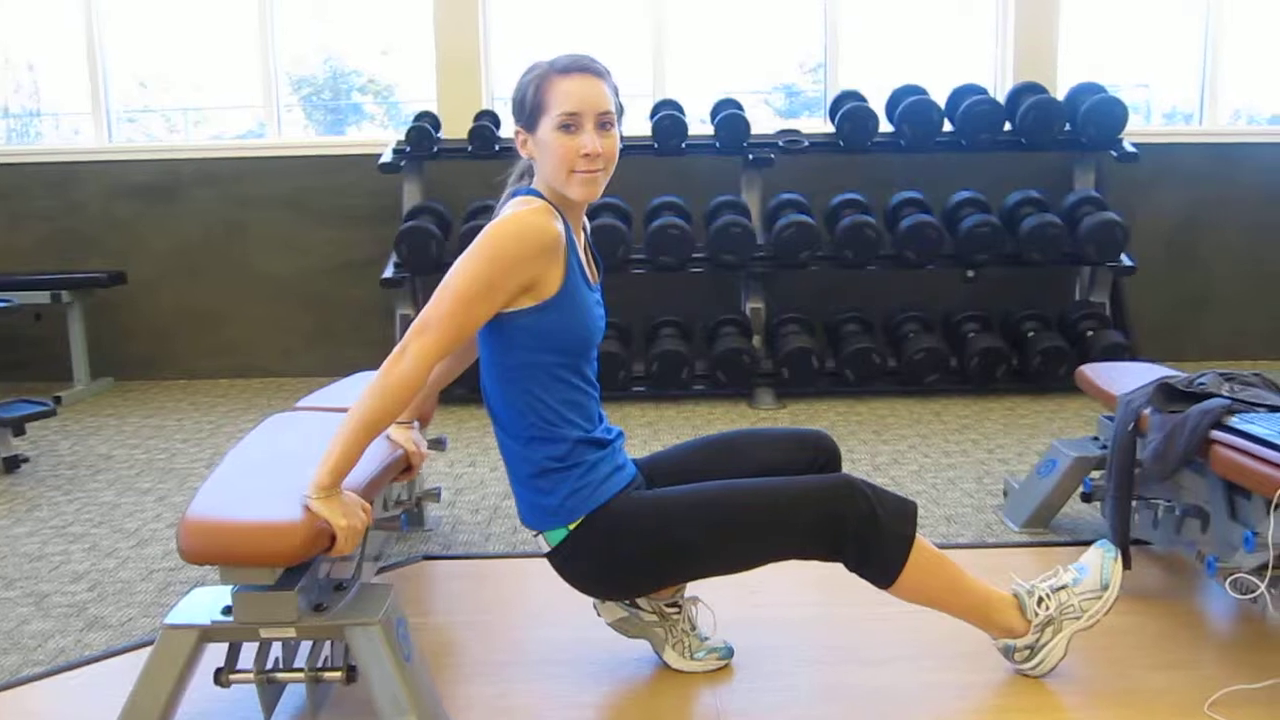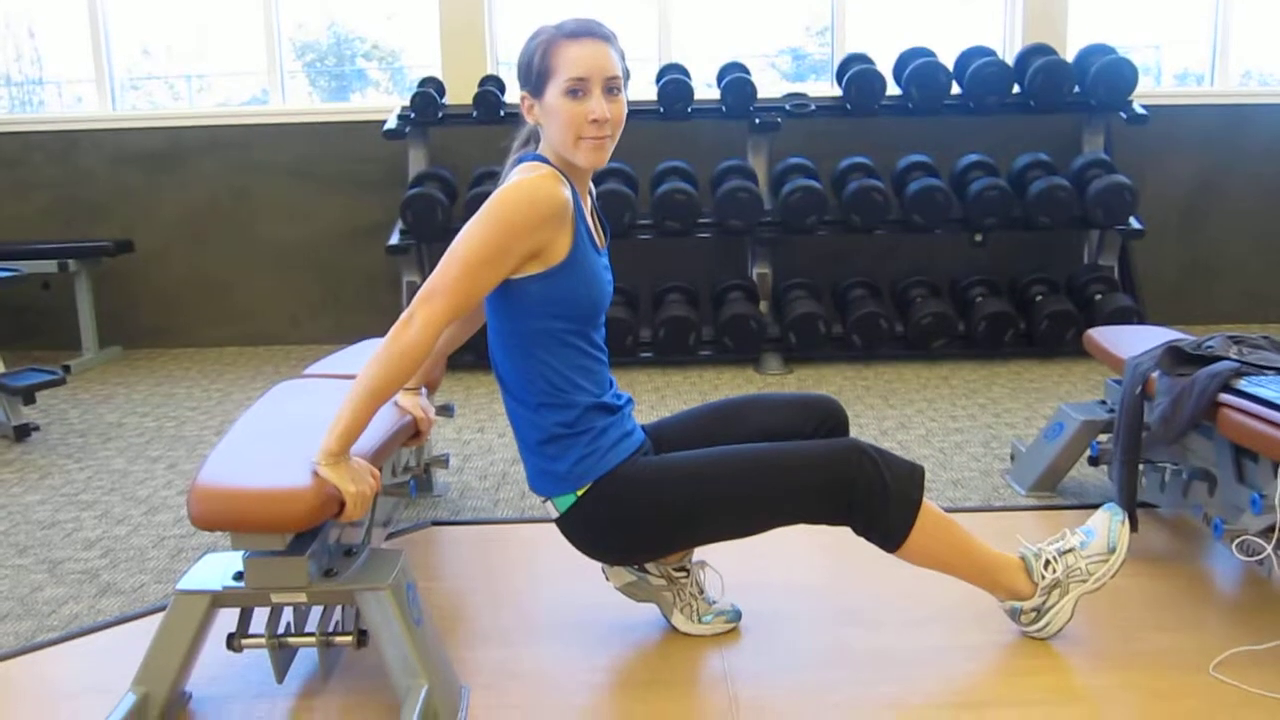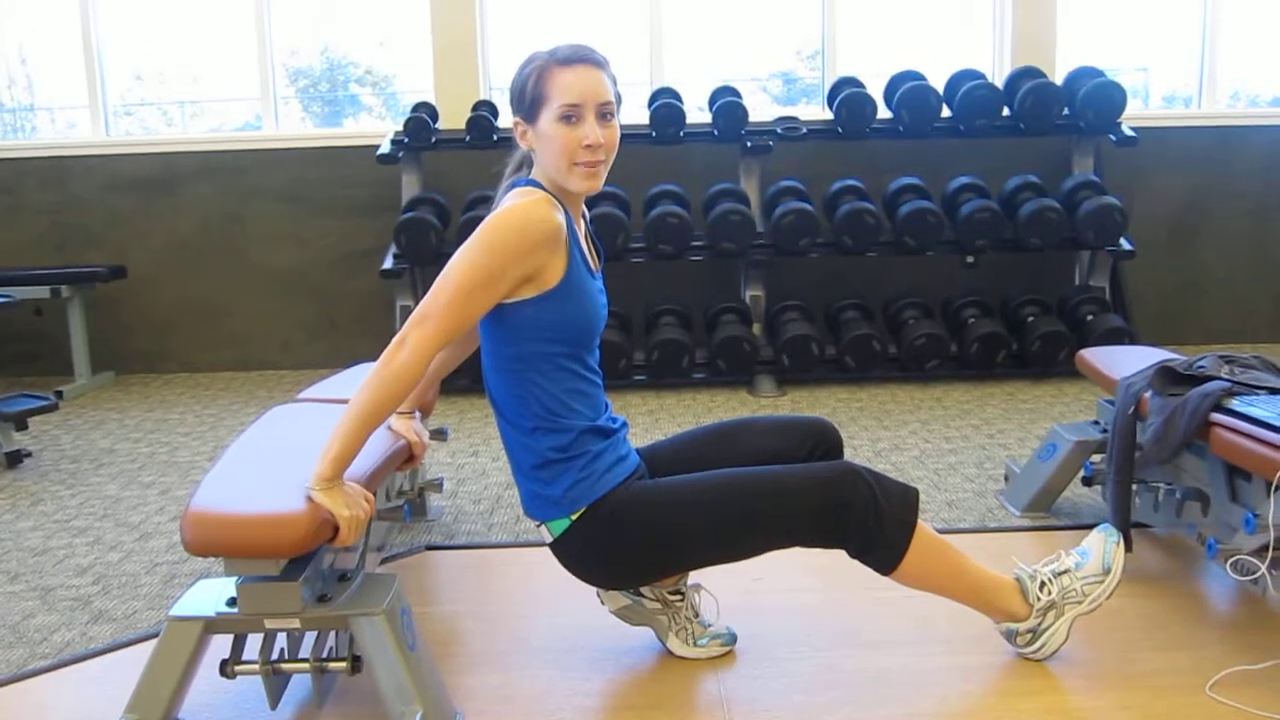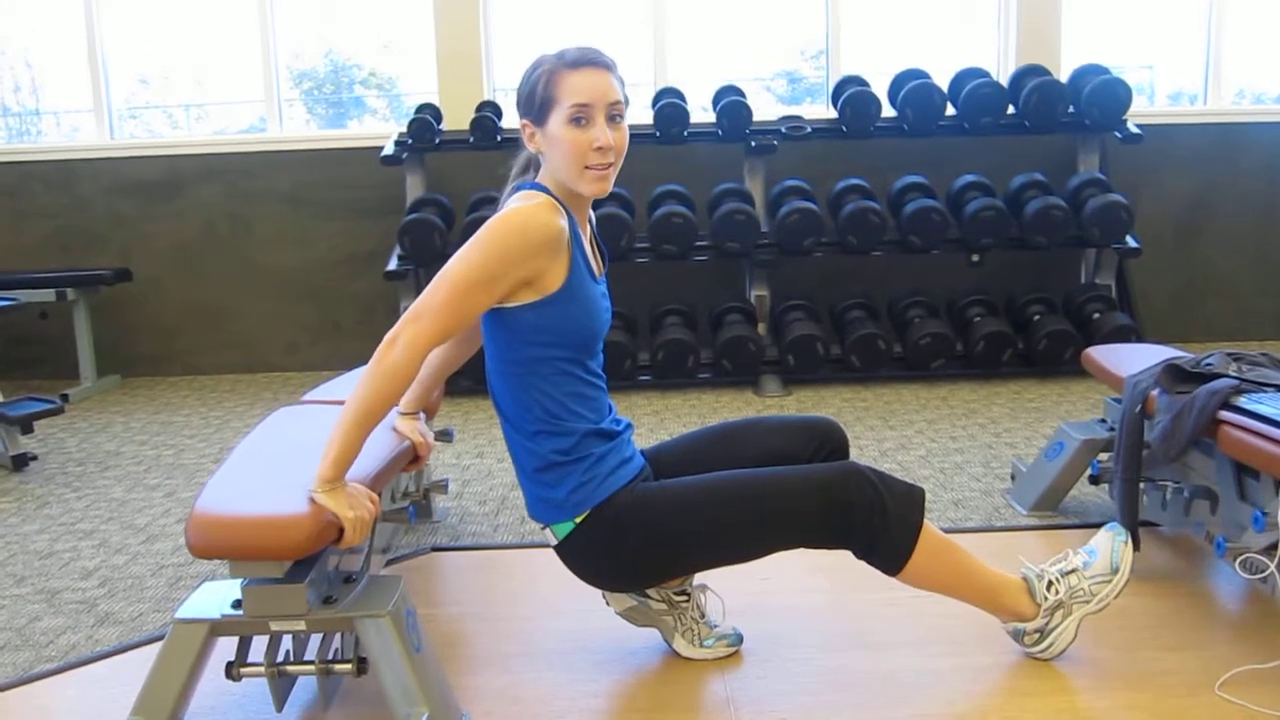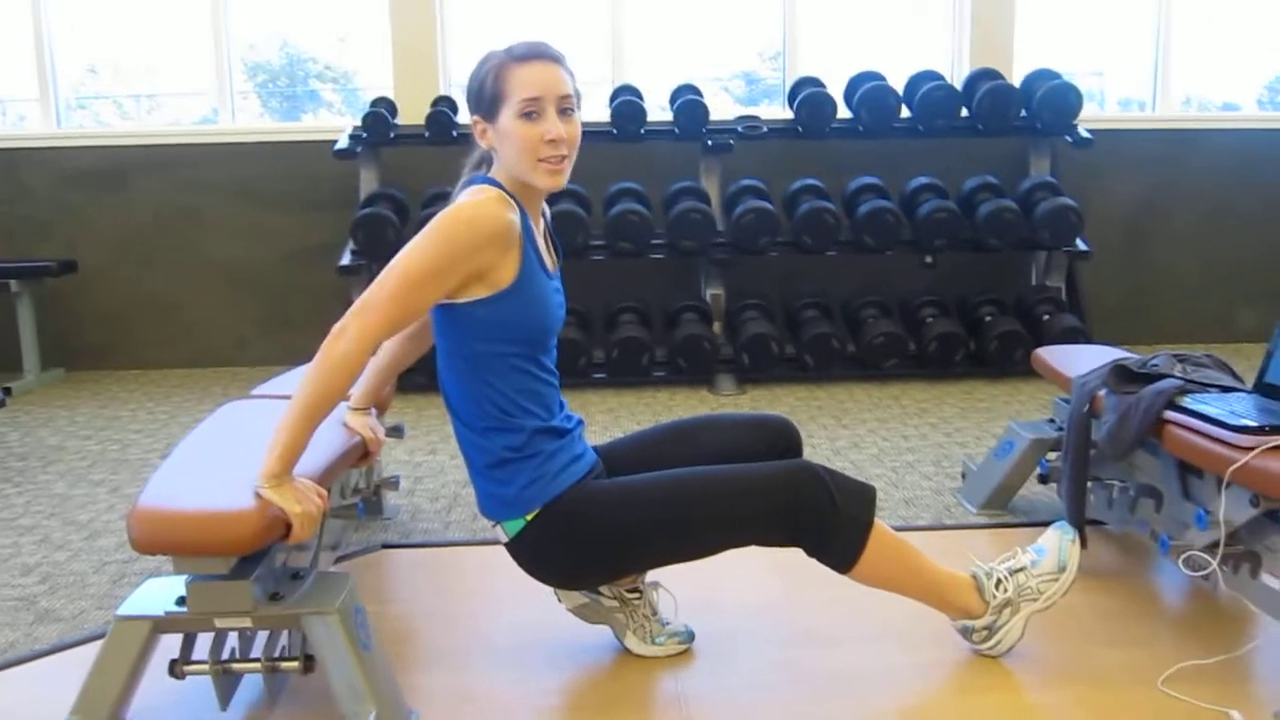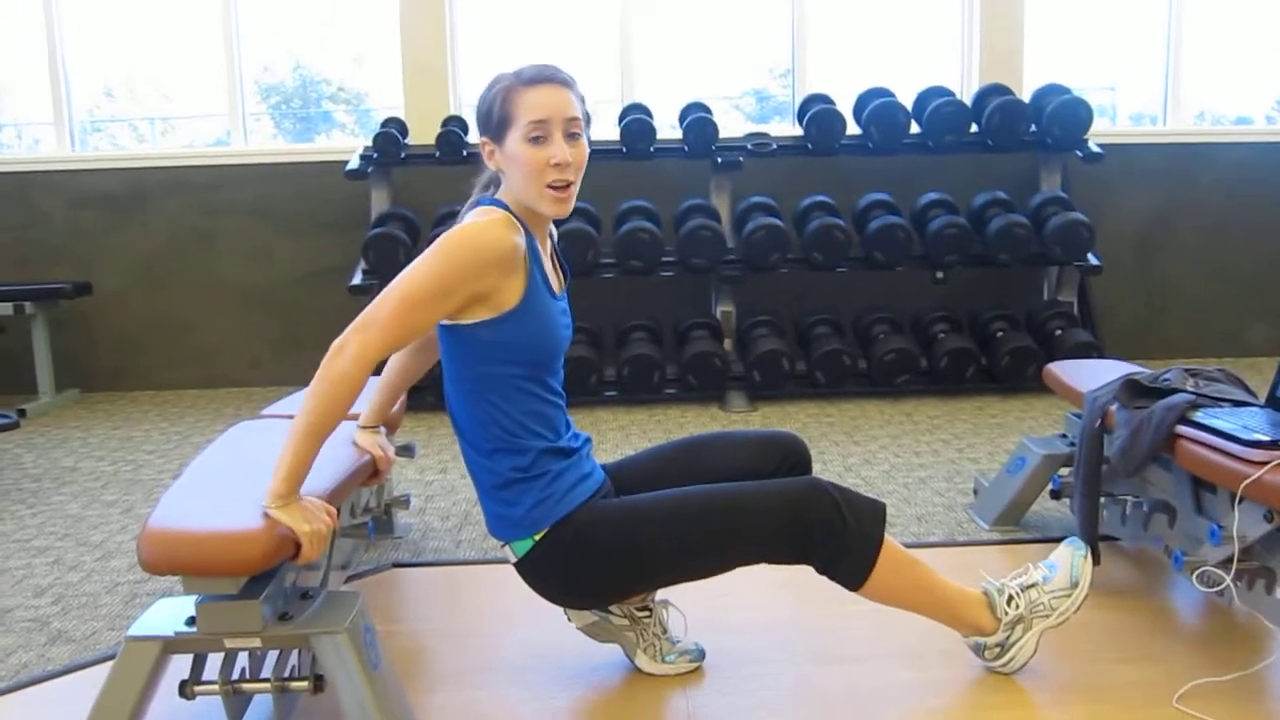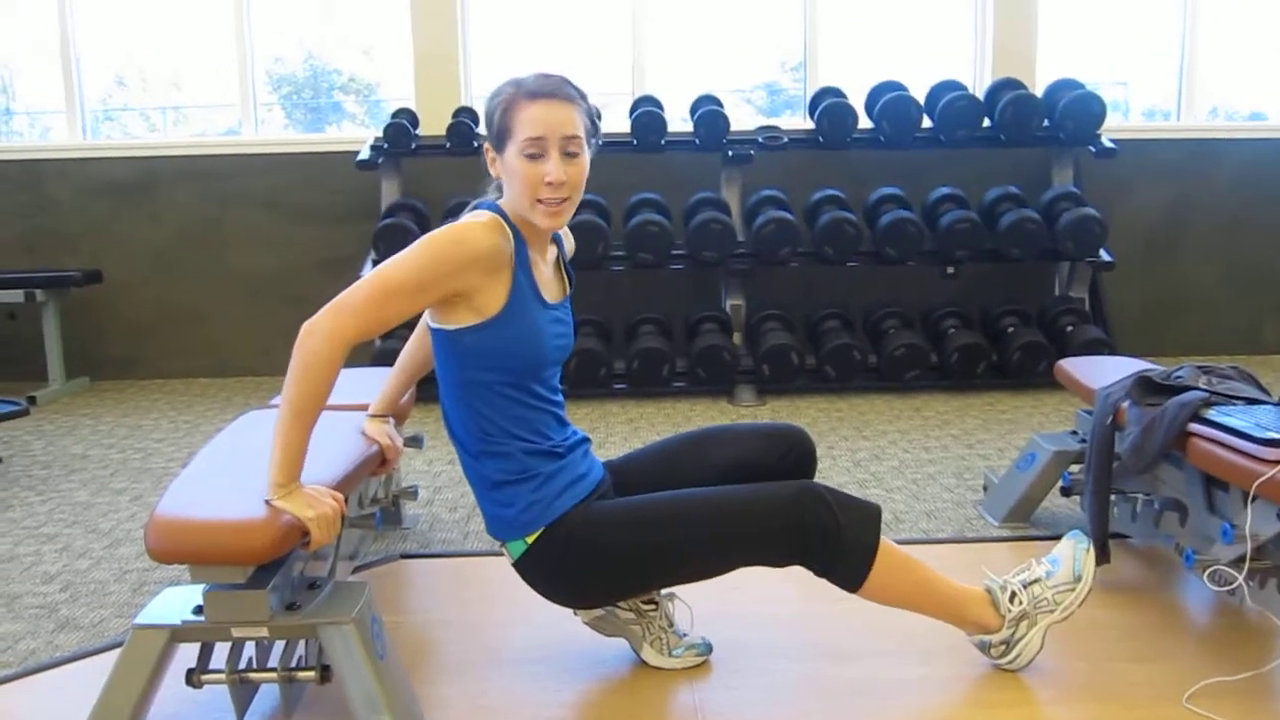
dt=0.7s
person 1, frame 1
left shoulder: (566, 224)
right shoulder: (529, 227)
left elbow: (468, 335)
right elbow: (419, 348)
left wrist: (411, 419)
right wrist: (326, 489)
left hip: (612, 486)
right hip: (591, 526)
left knee: (812, 453)
right knee: (843, 507)
left ankle: (654, 597)
right ankle: (1021, 622)
person 1, frame 2
left shoulder: (571, 188)
right shoulder: (536, 193)
left elbow: (474, 300)
right elbow: (426, 315)
left wrist: (418, 388)
right wrist: (335, 457)
left hip: (618, 452)
right hip: (600, 493)
left knee: (819, 419)
right knee: (851, 475)
left ankle: (663, 564)
right ankle: (1028, 586)
person 1, frame 3
left shoulder: (564, 212)
right shoulder: (528, 217)
left elbow: (467, 325)
right elbow: (416, 338)
left wrist: (413, 410)
right wrist: (329, 481)
left hip: (616, 475)
right hip: (595, 516)
left knee: (813, 441)
right knee: (845, 494)
left ankle: (657, 585)
right ankle: (1023, 606)
person 1, frame 4
left shoulder: (569, 217)
right shoulder: (531, 222)
left elbow: (467, 323)
right elbow: (409, 336)
left wrist: (414, 410)
right wrist: (331, 483)
left hip: (620, 477)
right hip: (600, 519)
left knee: (819, 442)
right knee: (850, 496)
left ankle: (661, 588)
right ankle: (1030, 606)
person 1, frame 5
left shoulder: (527, 212)
right shoulder: (483, 216)
left elbow: (427, 314)
right elbow: (356, 329)
left wrist: (366, 406)
right wrist: (278, 477)
left hip: (572, 475)
right hip: (551, 517)
left knee: (773, 440)
right knee: (803, 494)
left ankle: (615, 581)
right ankle: (979, 605)
person 1, frame 6
left shoulder: (536, 235)
right shoulder: (488, 238)
left elbow: (431, 331)
right elbow: (354, 346)
left wrist: (372, 426)
right wrist: (286, 499)
left hip: (581, 493)
right hip: (559, 536)
left knee: (781, 457)
right knee: (812, 511)
left ankle: (624, 602)
right ankle: (990, 621)
person 1, frame 7
left shoulder: (552, 240)
right shoulder: (478, 240)
left elbow: (444, 320)
right elbow: (324, 332)
left wrist: (382, 415)
right wrist: (286, 487)
left hip: (584, 487)
right hip: (555, 536)
left knee: (785, 450)
right knee: (807, 515)
left ankle: (632, 596)
right ankle: (993, 618)
